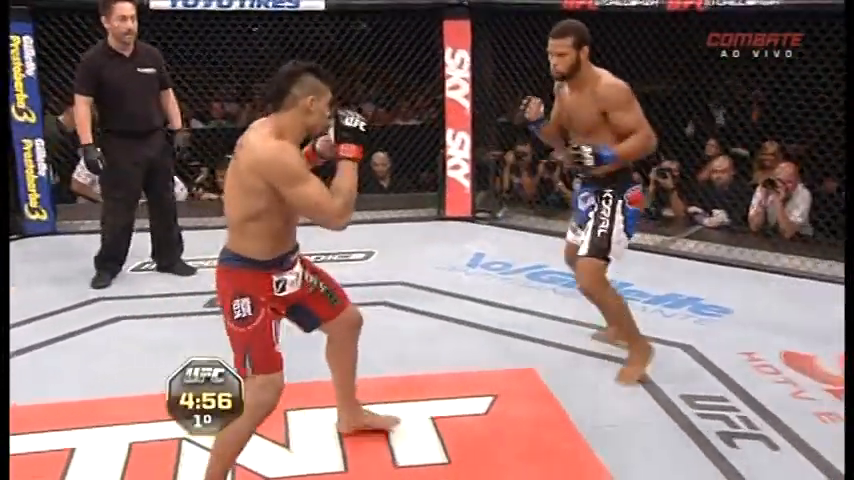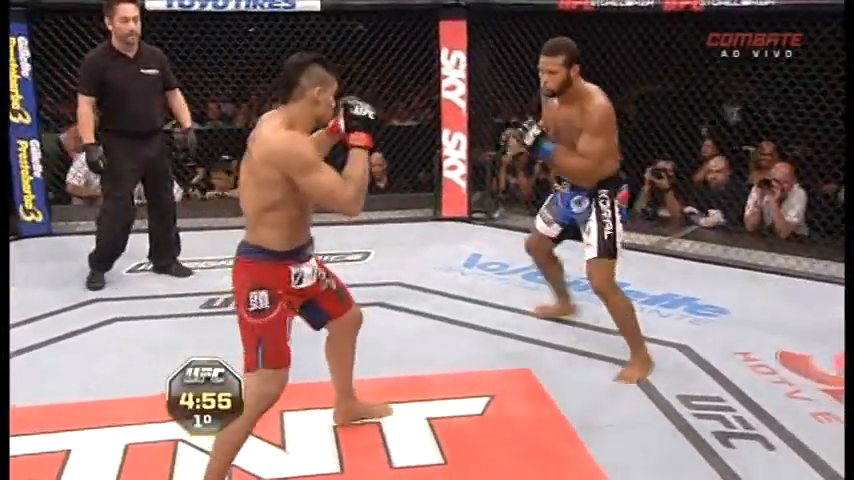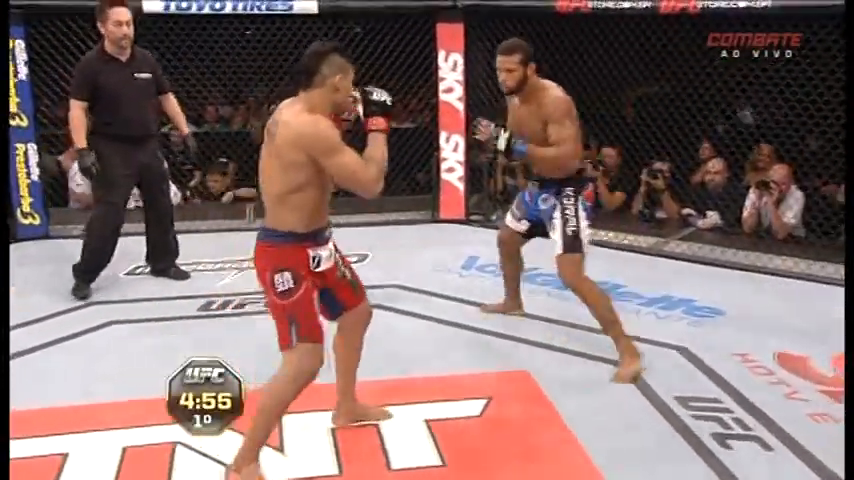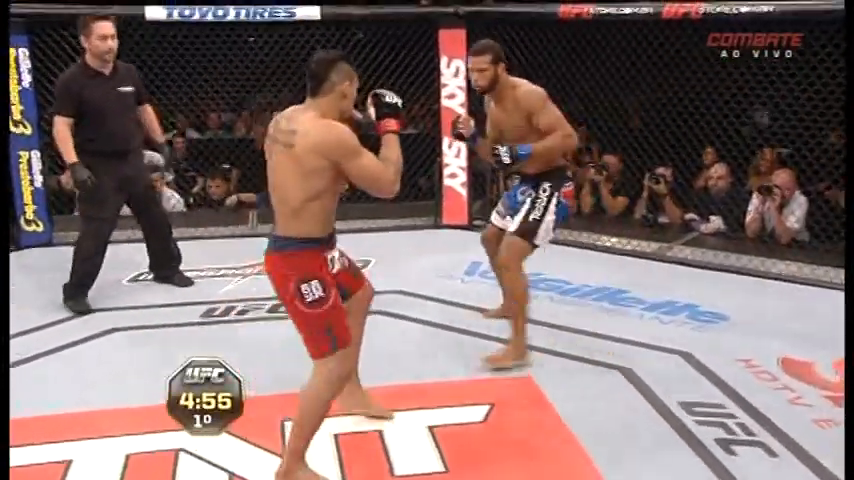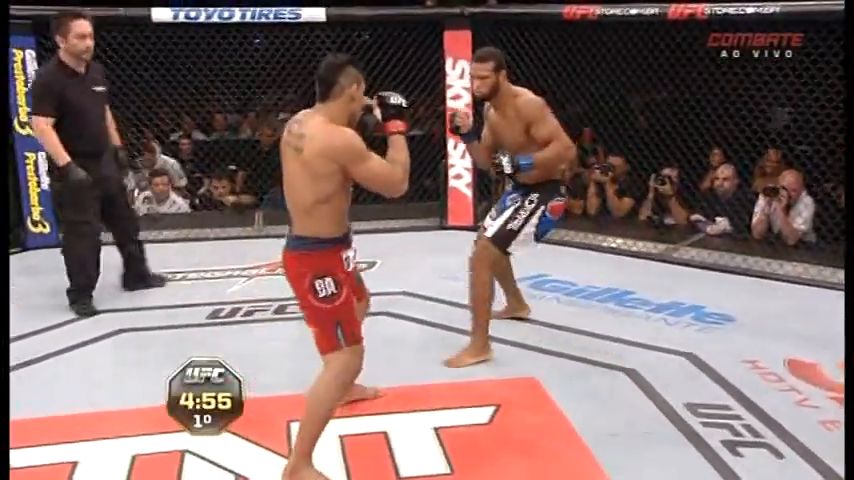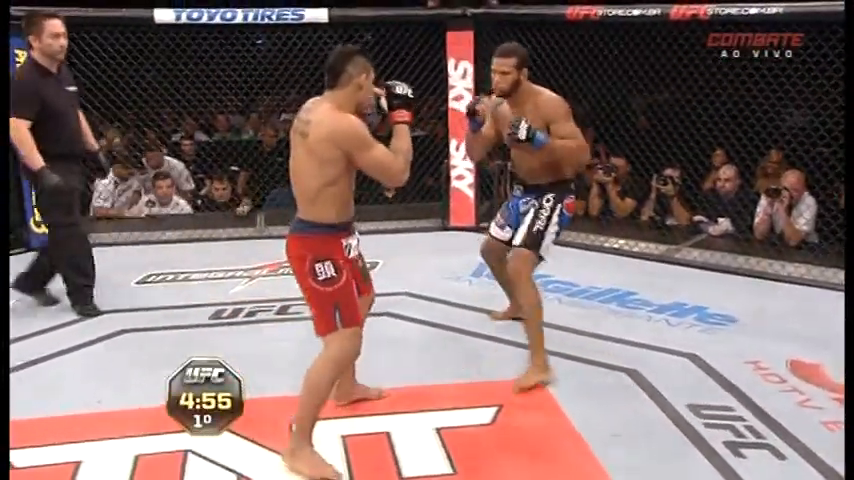
dt=0.2s
person 1, frame 1
left shoulder: (271, 131)
right shoulder: (271, 152)
right elbow: (336, 215)
left wrist: (319, 151)
right wrist: (350, 151)
left hip: (285, 264)
right hip: (249, 278)
left knee: (348, 321)
right knee: (264, 390)
left ankle: (350, 413)
person 1, frame 2
left shoulder: (279, 122)
right shoulder: (285, 143)
right elbow: (349, 202)
left wrist: (338, 130)
right wrist: (360, 139)
left hip: (298, 259)
right hip: (265, 271)
left knee: (347, 318)
right knee: (266, 386)
left ankle: (346, 405)
person 1, frame 3
left shoulder: (293, 109)
right shoulder: (310, 127)
right elbow: (370, 184)
right wrist: (377, 124)
left hip: (316, 244)
right hip: (285, 253)
left knee: (357, 313)
right knee: (304, 363)
left ankle: (347, 406)
person 1, frame 4
left shoulder: (285, 119)
right shoulder: (331, 134)
right elbow: (388, 185)
right wrist: (389, 125)
left hip: (312, 248)
right hip: (299, 260)
left knee: (359, 295)
right knee: (335, 365)
left ankle: (353, 392)
person 1, frame 5
left shoulder: (300, 123)
right shoulder: (339, 139)
right elbow: (396, 185)
left wrist: (359, 121)
right wrist: (395, 125)
left hip: (320, 248)
right hip: (317, 257)
left knee: (358, 304)
right knee: (344, 361)
left ankle: (344, 389)
person 1, frame 6
left shoulder: (312, 109)
right shoulder: (343, 125)
right elbow: (397, 174)
left wrist: (371, 110)
right wrist: (401, 116)
left hip: (330, 234)
right hip: (319, 244)
left knee: (361, 301)
right knee: (343, 343)
left ankle: (346, 386)
person 2, frame 1
left shoulder: (610, 89)
right shoulder: (562, 86)
left elbow: (646, 140)
right elbow: (556, 139)
left wrist: (604, 156)
right wrist: (536, 121)
left hip: (614, 191)
right hip: (588, 186)
left knee: (589, 279)
right knee: (574, 257)
left ankle: (639, 347)
right ankle: (617, 326)
person 2, frame 2
left shoulder: (596, 107)
right shoulder: (551, 96)
left elbow: (586, 172)
left wrist: (541, 147)
right wrist: (530, 139)
left hip: (601, 193)
right hip: (571, 188)
left knee: (602, 281)
right knee: (536, 245)
left ankle: (640, 356)
right ankle: (563, 302)
person 2, frame 3
left shoulder: (554, 100)
right shoulder: (514, 98)
left elbow: (566, 158)
left wrist: (517, 147)
right wrist: (495, 138)
left hip: (567, 190)
right hip: (539, 184)
left knee: (571, 275)
right knee: (506, 240)
left ankle: (628, 351)
right ankle: (512, 301)
person 2, frame 4
left shoulder: (528, 95)
right shoulder: (491, 101)
left elbow: (568, 139)
right elbow: (493, 151)
left wrist: (521, 152)
right wrist: (471, 137)
left hip: (548, 185)
right hip: (523, 181)
left knee: (507, 258)
right knee: (491, 238)
left ankle: (517, 346)
right ankle: (510, 305)
person 2, frame 5
left shoulder: (528, 105)
right shoulder: (490, 109)
left elbow: (567, 150)
right elbow: (485, 161)
left wrist: (521, 162)
right wrist: (468, 136)
left hip: (541, 196)
right hip: (520, 190)
left knee: (481, 257)
right knee: (484, 243)
left ankle: (478, 345)
right ankle: (516, 304)
person 2, frame 6
left shoulder: (549, 104)
right shoulder: (497, 104)
left elbow: (581, 157)
right elbow: (475, 155)
left wrist: (537, 137)
right wrist: (476, 123)
left hip: (552, 196)
right hip: (523, 190)
left knee: (518, 267)
right knee: (491, 249)
left ankle: (539, 364)
right ankle: (519, 306)
person 3, frame 1
left shoulder: (152, 55)
right shoulder: (93, 60)
left elbow: (166, 94)
right elbow: (82, 105)
left wrist: (177, 130)
right wrist: (88, 146)
left hip: (155, 141)
right hip: (118, 145)
left knee: (165, 203)
right knee: (118, 209)
left ankle: (168, 258)
right ankle: (107, 266)
person 3, frame 2
left shoulder: (155, 56)
right shoulder: (97, 60)
left elbow: (173, 94)
right elbow: (85, 105)
left wrist: (187, 127)
right wrist: (90, 145)
left hip: (154, 142)
right hip: (118, 145)
left knee: (164, 204)
right knee: (117, 208)
left ankle: (165, 259)
right ankle: (99, 266)
person 3, frame 3
left shoulder: (147, 60)
right shoulder: (90, 65)
left elbow: (166, 98)
right elbow: (77, 109)
left wrist: (185, 132)
right wrist: (82, 150)
left hip: (148, 146)
right hip: (111, 150)
left knee: (161, 207)
right knee: (107, 213)
left ankle: (163, 262)
right ankle: (84, 275)
person 3, frame 4
left shoulder: (127, 73)
right shoulder: (72, 80)
left elbow: (143, 109)
right elbow: (61, 126)
left wrist: (161, 143)
right wrist: (74, 165)
left hip: (132, 160)
right hip: (96, 166)
left knee: (156, 217)
right knee: (97, 228)
left ankle: (166, 269)
right ankle: (75, 291)
person 3, frame 5
left shoulder: (97, 72)
right shoulder: (49, 79)
right elbow: (41, 126)
left wrist: (117, 148)
right wrist: (66, 165)
left hip: (103, 162)
right hip: (73, 169)
left knee: (125, 220)
right knee: (82, 232)
left ankle: (137, 275)
right ankle: (80, 294)
person 3, frame 6
left shoulder: (64, 73)
right shoulder: (25, 80)
right elbow: (19, 130)
left wrist: (94, 149)
right wrist: (43, 171)
left hip: (71, 165)
right hip: (49, 170)
left knee: (67, 232)
right knee: (70, 233)
left ankle: (32, 282)
right ankle: (81, 294)
